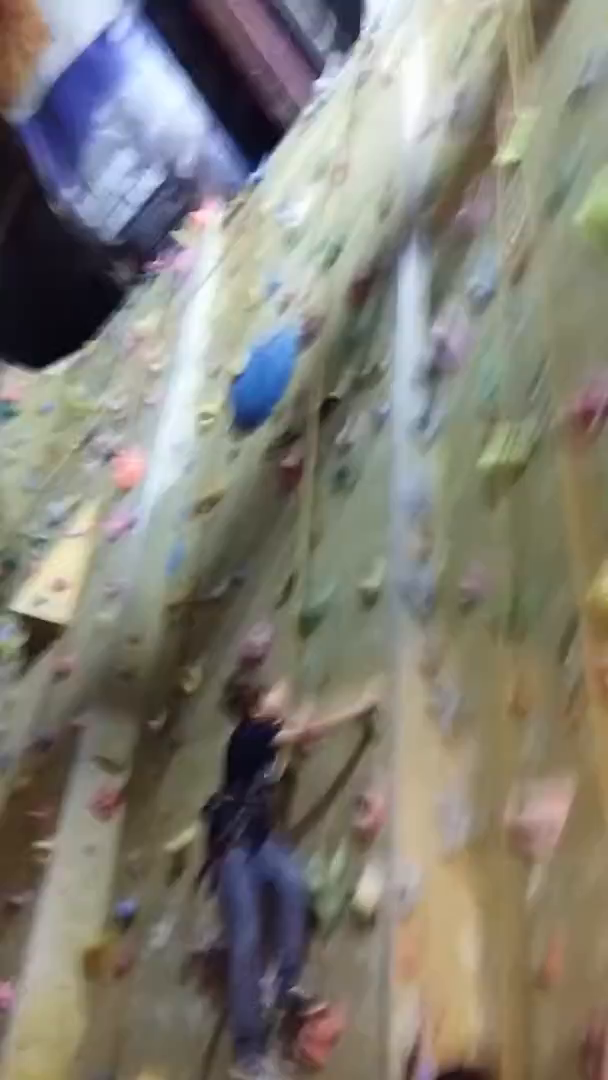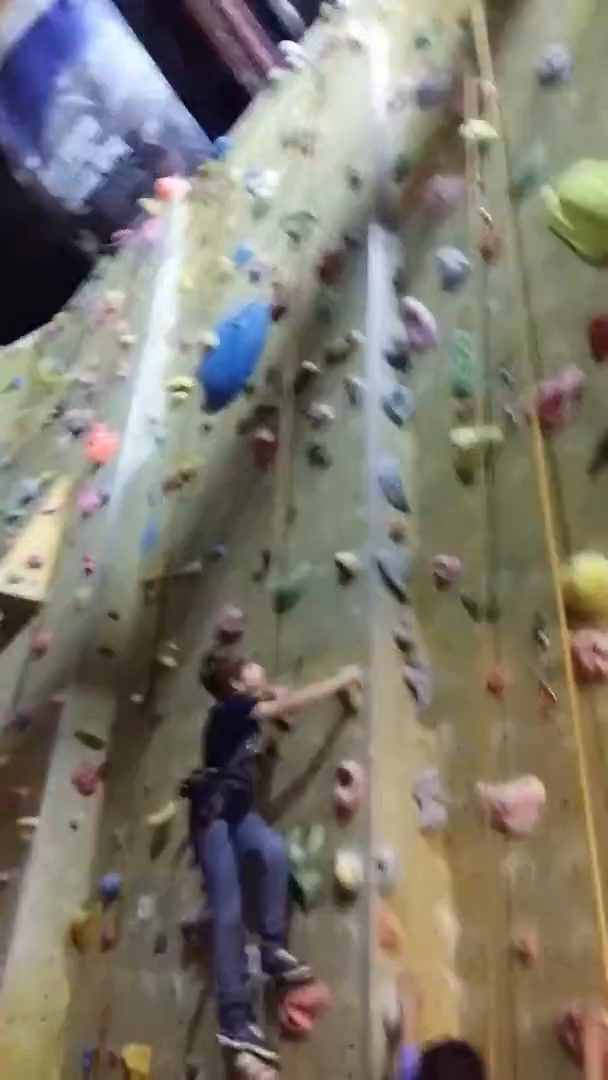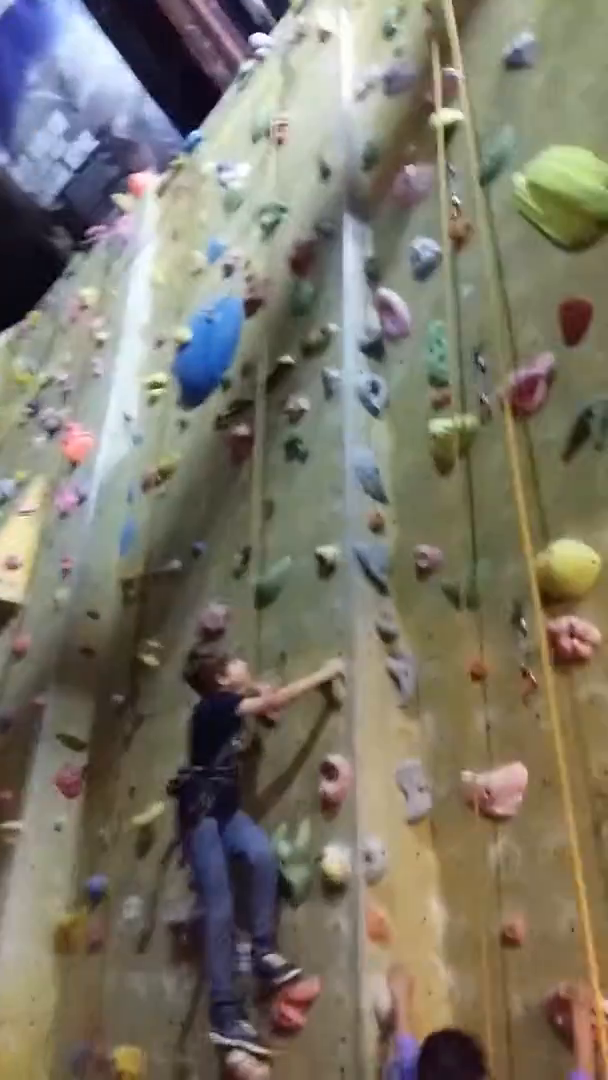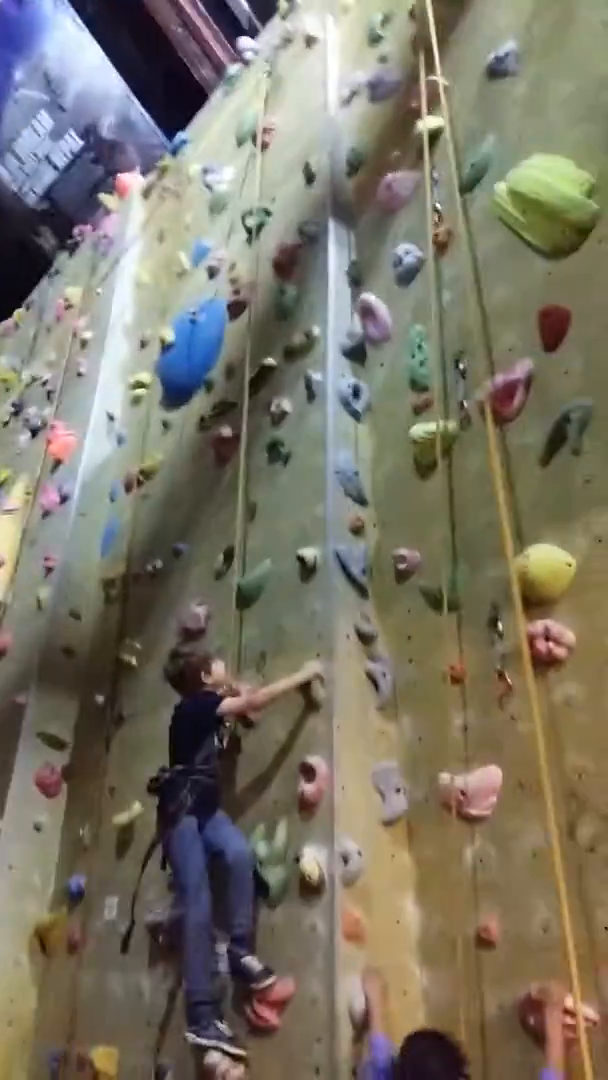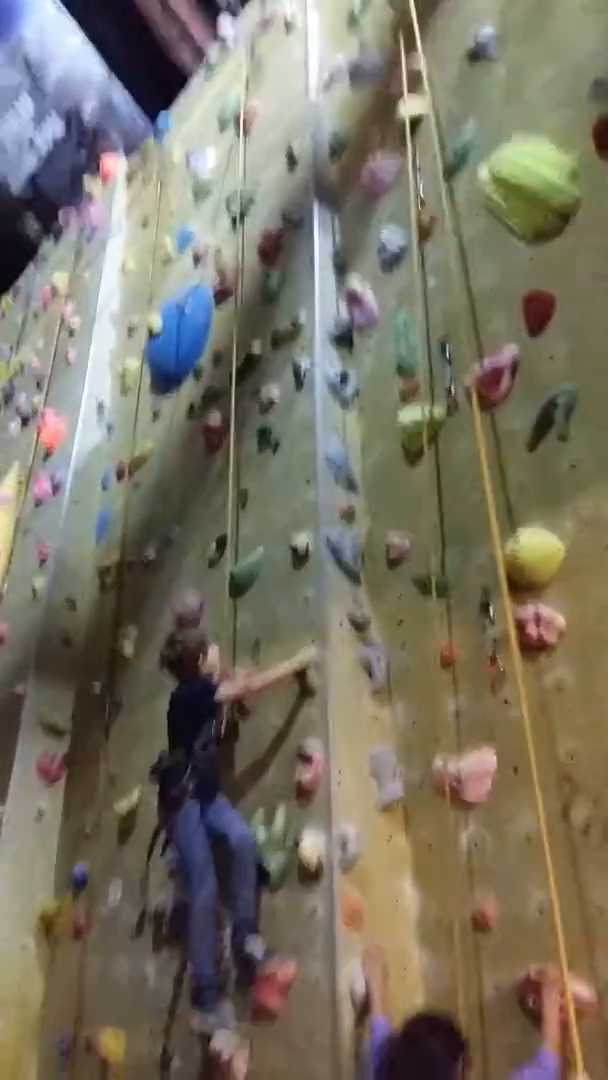
dt=0.1s
person 1, frame 1
left shoulder: (262, 733)
right shoulder: (250, 734)
left elbow: (301, 727)
right elbow: (310, 730)
right wrist: (363, 705)
left hip: (255, 836)
right hip: (231, 839)
left knee: (293, 882)
right knee: (246, 936)
left ankle: (287, 982)
right ankle: (248, 1046)
person 1, frame 2
left shoulder: (242, 707)
right shoulder: (231, 709)
left elbow: (279, 701)
right elbow: (290, 705)
right wrist: (340, 681)
left hip: (237, 809)
right hip: (213, 812)
left knee: (275, 851)
right knee: (229, 909)
left ankle: (273, 948)
right ankle: (234, 1017)
person 1, frame 3
left shoulder: (225, 705)
right shoulder: (214, 706)
left elbow: (263, 701)
right elbow: (272, 702)
left wrist: (253, 691)
right wrist: (322, 675)
left hip: (224, 808)
right hip: (200, 811)
left knee: (261, 852)
right knee: (220, 907)
left ankle: (263, 949)
right ankle: (225, 1016)
person 1, frame 4
left shoulder: (206, 704)
right shoulder: (195, 706)
left elbow: (242, 701)
right elbow: (253, 702)
left wrist: (233, 690)
right wrist: (302, 676)
left hip: (205, 807)
right hip: (181, 810)
left knee: (240, 853)
right knee: (198, 907)
left ankle: (241, 951)
right ankle: (201, 1016)
person 1, frame 5
left shoulder: (202, 690)
right shoulder: (193, 691)
left elbow: (238, 687)
right elbow: (248, 687)
left hip: (205, 791)
right hip: (181, 795)
left knee: (242, 837)
right knee: (204, 887)
left ankle: (244, 934)
right ankle: (206, 996)
